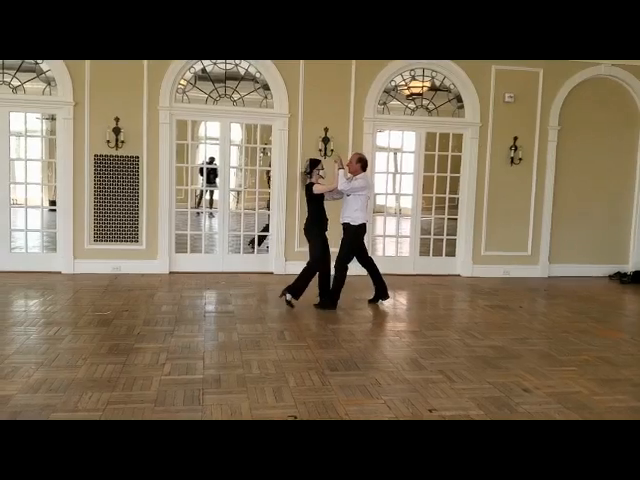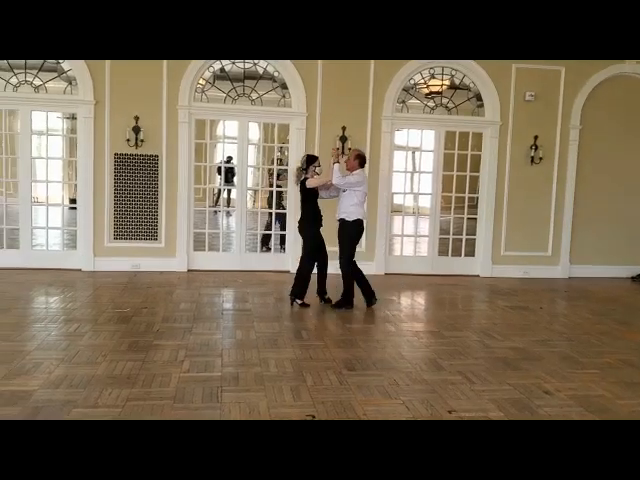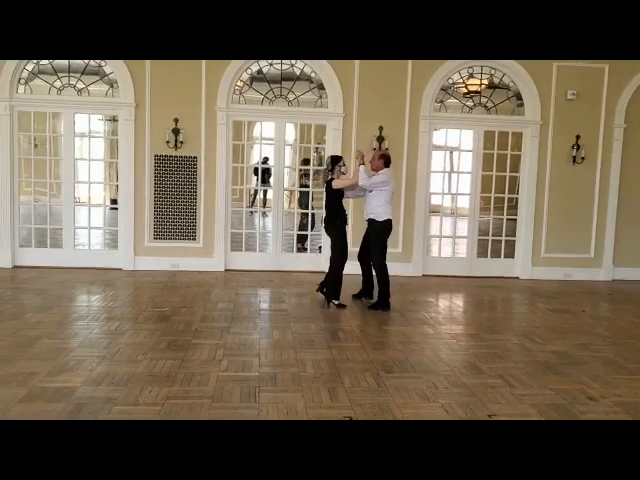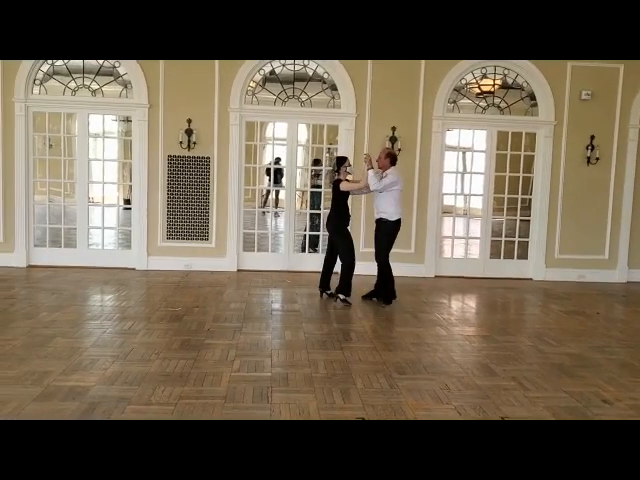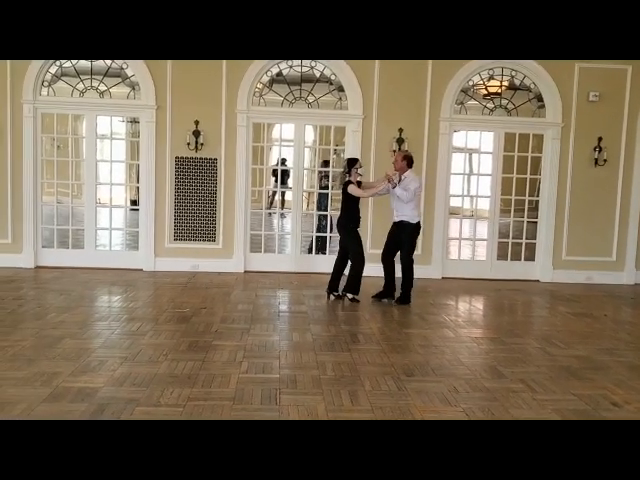
dt=0.4s
person 1, frame 1
left shoulder: (363, 182)
right shoulder: (353, 181)
left elbow: (342, 187)
right elbow: (339, 191)
left wrist: (339, 168)
left hip: (354, 228)
right hip: (352, 227)
left knee: (341, 263)
right knee: (365, 260)
left ankle: (331, 300)
right ankle: (381, 291)
person 1, frame 2
left shoulder: (359, 178)
right shoulder: (351, 178)
left elbow: (337, 182)
right elbow: (335, 189)
left wrist: (336, 162)
left hip: (352, 224)
right hip: (347, 224)
left knee: (345, 262)
right knee: (347, 261)
left ankle: (347, 299)
right ankle: (368, 293)
person 1, frame 3
left shoulder: (385, 177)
right shoulder: (376, 177)
left elbow: (363, 183)
right elbow: (360, 190)
left wrist: (361, 163)
left hip: (381, 224)
right hip: (374, 223)
left knee: (378, 262)
right knee: (363, 257)
left ankle: (383, 301)
right ankle: (367, 290)
person 1, frame 4
left shoulder: (393, 176)
right shoulder: (380, 176)
left elbow: (375, 187)
right elbow: (367, 187)
left wrist: (370, 168)
left hip: (390, 222)
right hip: (382, 221)
left knee: (382, 256)
right knee: (380, 257)
left ankle: (389, 292)
right ankle: (380, 291)
person 1, frame 5
left shoulder: (413, 179)
right shoulder: (394, 178)
left elbow: (407, 197)
right elbow: (378, 191)
left wrist: (394, 185)
left hip: (410, 225)
right hip: (397, 224)
left knee: (406, 259)
right knee: (387, 256)
left ankle: (405, 294)
right ankle: (388, 290)
person 2, frame 1
left shoulder: (314, 186)
right shoulder: (312, 187)
left elbow: (332, 193)
right elbow: (334, 187)
right wrist: (339, 168)
left hip: (317, 229)
right hip: (314, 229)
left knee: (324, 262)
right knee: (315, 263)
left ankle: (325, 296)
right ankle: (290, 292)
person 2, frame 2
left shoulder: (313, 183)
right shoulder: (307, 182)
left elbow: (327, 188)
right elbow: (327, 181)
left hip: (312, 225)
right hip: (308, 225)
left knee: (322, 258)
right knee: (308, 260)
left ankle: (322, 294)
right ankle: (296, 296)
person 2, frame 3
left shoulder: (337, 182)
right shoulder: (333, 182)
left elbow: (352, 187)
right elbow: (353, 181)
left hip: (336, 223)
right hip: (334, 224)
left knee: (338, 258)
right knee: (338, 259)
left ankle: (325, 286)
right ankle: (332, 297)
person 2, frame 4
left shoulder: (345, 182)
right shoulder: (339, 183)
left elbow: (360, 184)
right elbow: (361, 186)
left hip: (335, 224)
right hip: (337, 224)
left knee: (331, 256)
right knee: (348, 258)
left ankle: (324, 288)
right ankle: (342, 293)
person 2, frame 5
left shoulder: (357, 184)
right shoulder: (348, 185)
left elbow: (373, 185)
right elbow: (365, 194)
left wrist: (388, 178)
right wrist: (384, 186)
left hip: (348, 226)
right hip: (347, 226)
left knee: (343, 258)
right knee: (358, 259)
left ankle: (333, 289)
right ankle: (350, 292)
